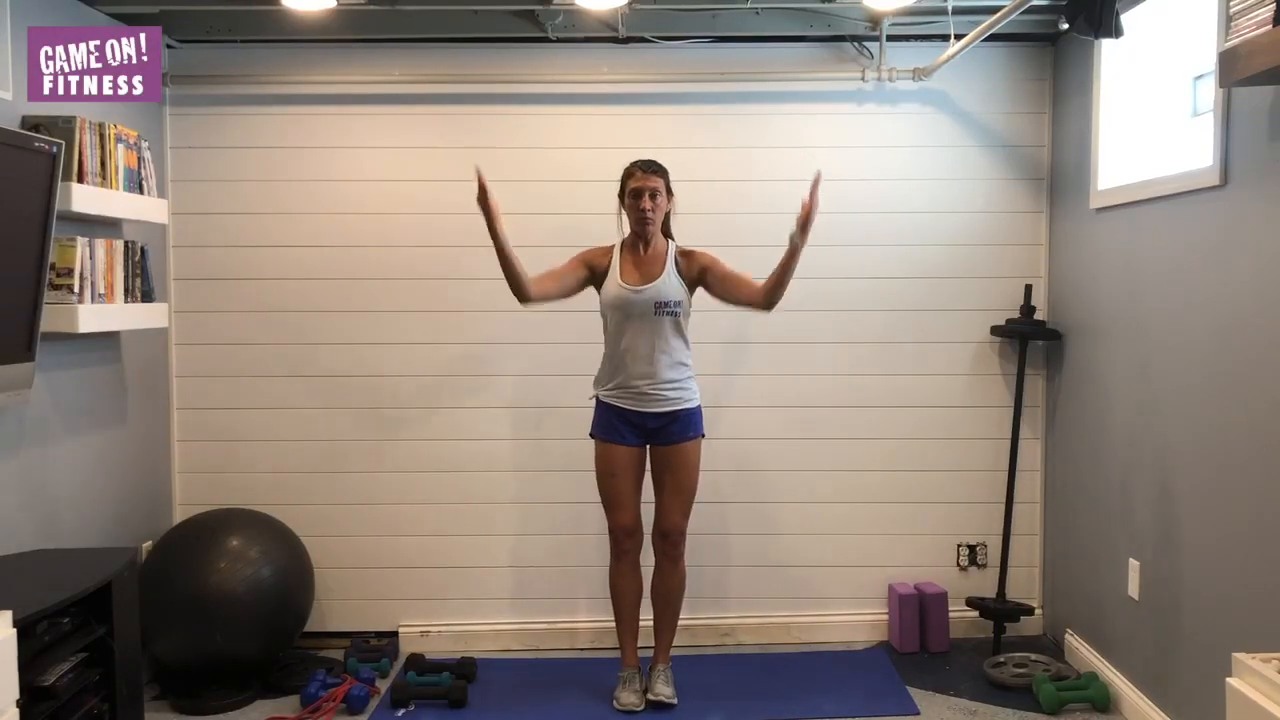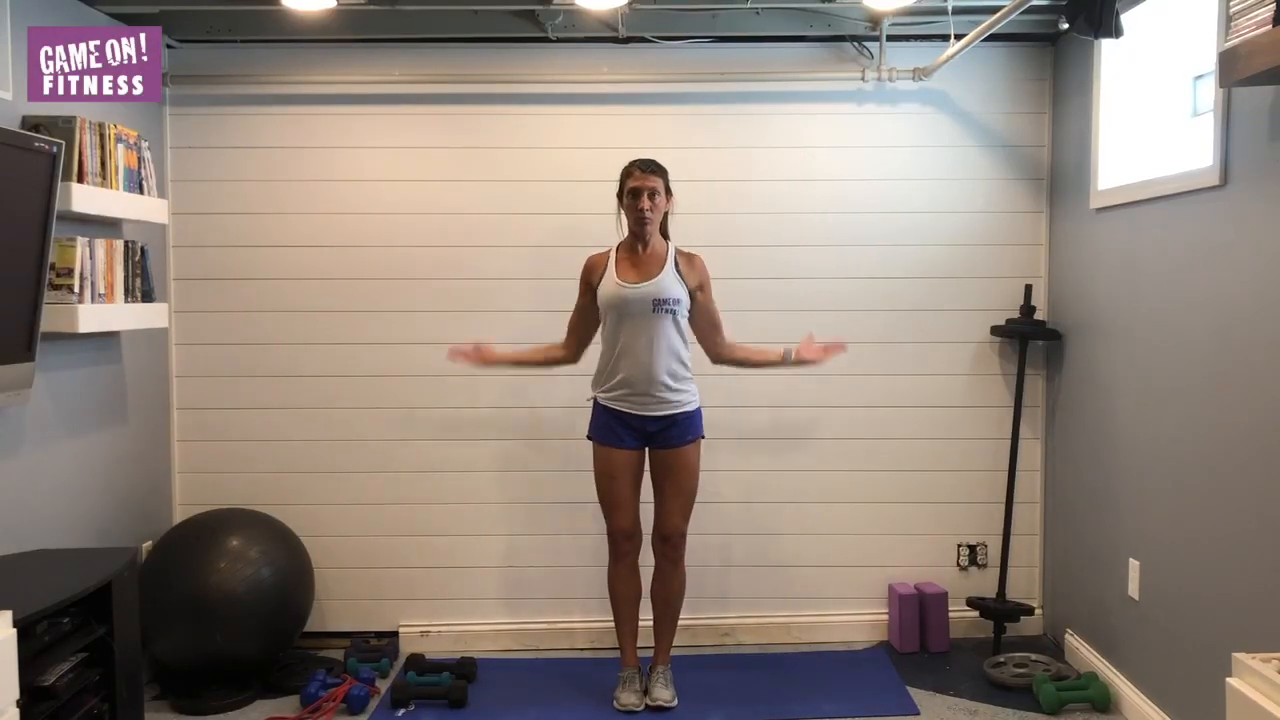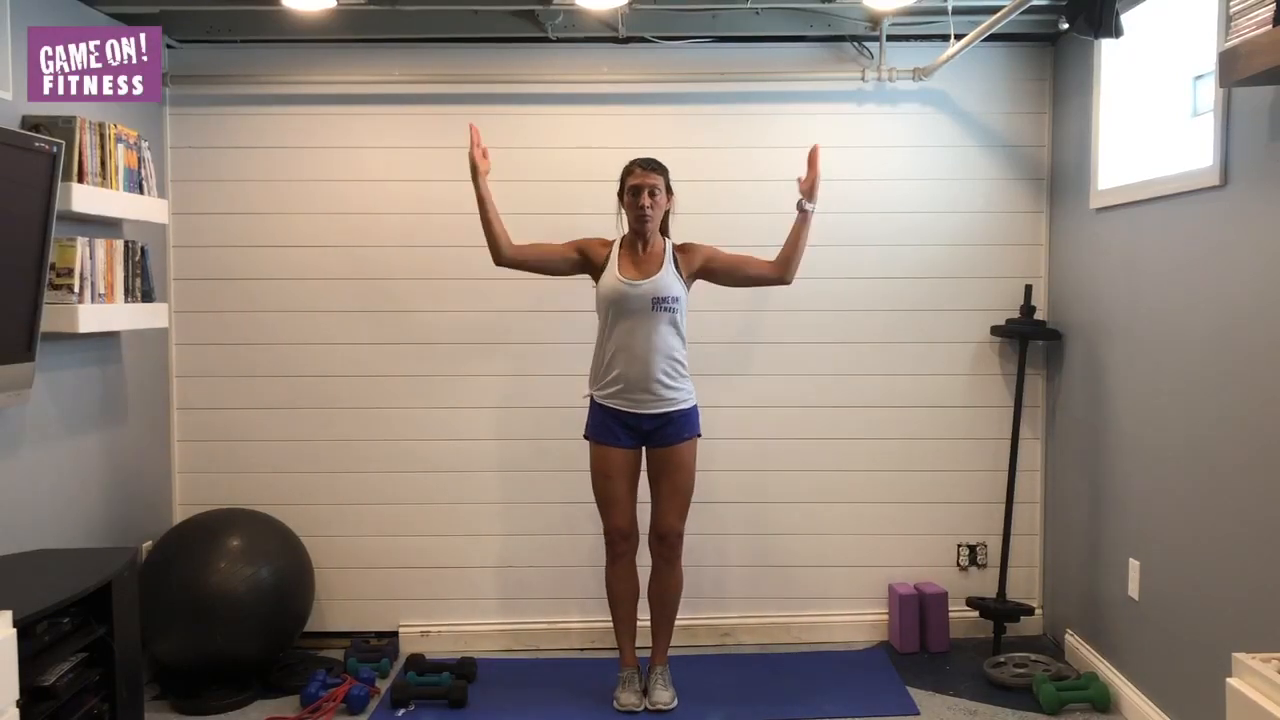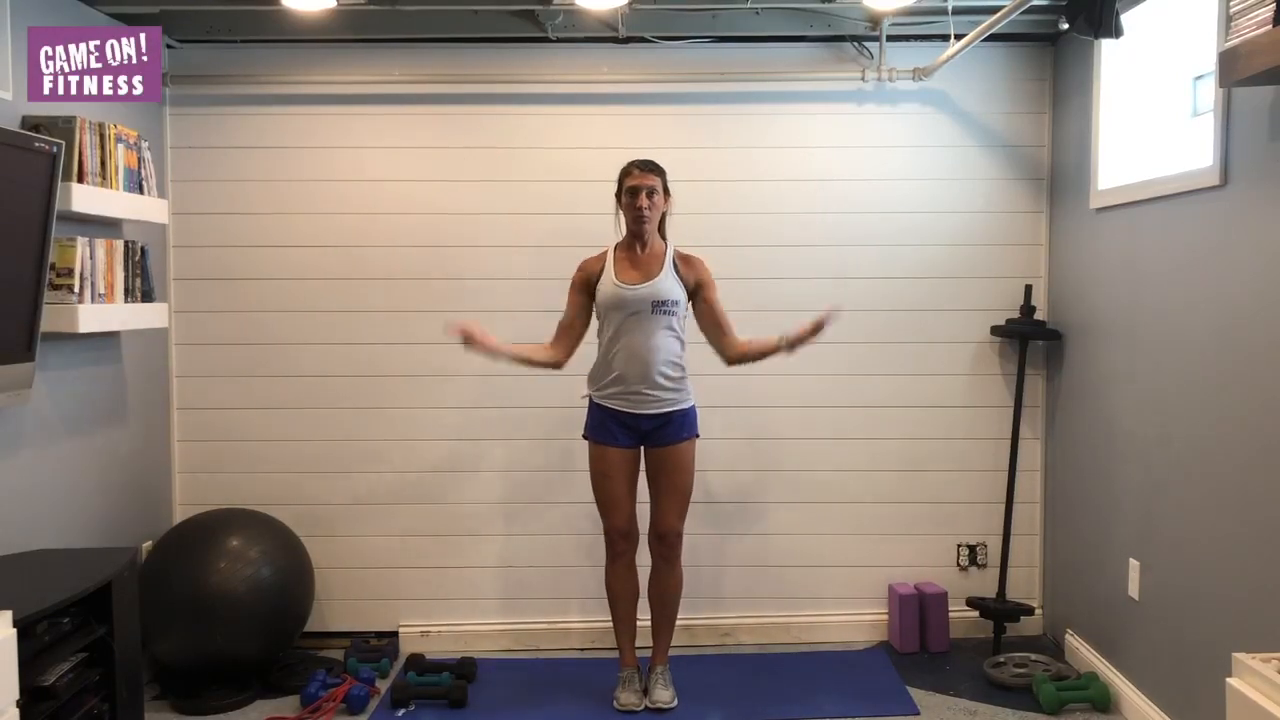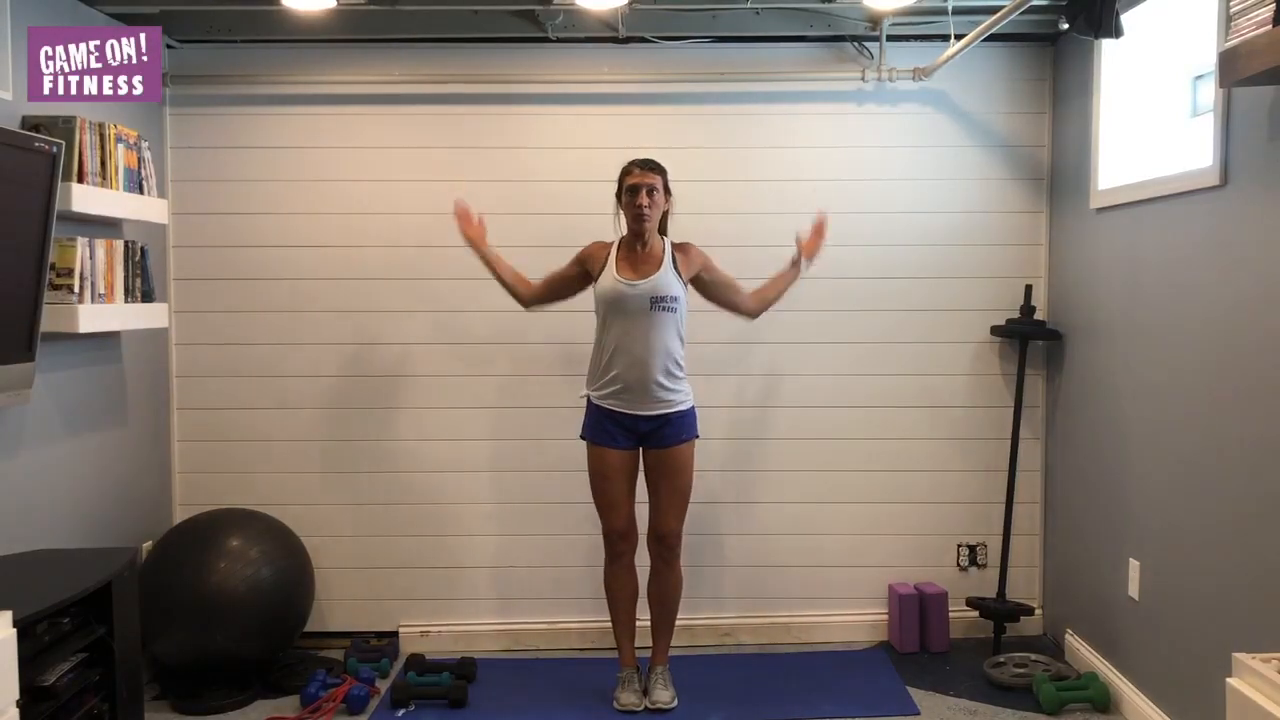
dt=0.4s
person 1, frame 1
left shoulder: (692, 262)
right shoulder: (599, 261)
left elbow: (766, 297)
right elbow: (527, 291)
left wrist: (800, 234)
right wrist: (493, 221)
left hip: (678, 413)
right hip: (617, 414)
left knee: (670, 538)
right knee: (624, 538)
left ankle: (662, 664)
right ankle: (628, 666)
person 1, frame 2
left shoulder: (690, 266)
right shoulder: (598, 267)
left elbow: (719, 348)
right elbow: (570, 349)
left wrist: (790, 355)
right wrist: (499, 356)
left hip: (677, 416)
right hip: (616, 416)
left knee: (671, 541)
right knee: (623, 541)
left ankle: (662, 665)
right ankle: (628, 667)
person 1, frame 3
left shoulder: (689, 257)
right shoulder: (596, 254)
left elbow: (780, 272)
right elbow: (507, 254)
left wrist: (805, 206)
right wrist: (482, 182)
left hip: (673, 414)
right hip: (612, 414)
left knee: (668, 541)
right knee: (619, 540)
left ankle: (661, 665)
right ankle: (627, 666)
person 1, frame 4
left shoulder: (689, 267)
right shoulder: (594, 269)
left elbow: (729, 348)
right elbow: (558, 350)
left wrist: (785, 342)
right wrist: (496, 347)
left hip: (672, 415)
right hip: (611, 415)
left knee: (667, 540)
right knee: (619, 540)
left ankle: (660, 666)
right ankle: (628, 666)
person 1, frame 5
left shoulder: (688, 258)
right shoulder: (596, 257)
left elbow: (750, 305)
right elbow: (531, 295)
left wrist: (799, 261)
right wrist: (482, 248)
left hip: (671, 415)
right hip: (609, 415)
left knee: (667, 542)
right knee: (618, 541)
left ankle: (661, 666)
right ankle: (627, 668)
